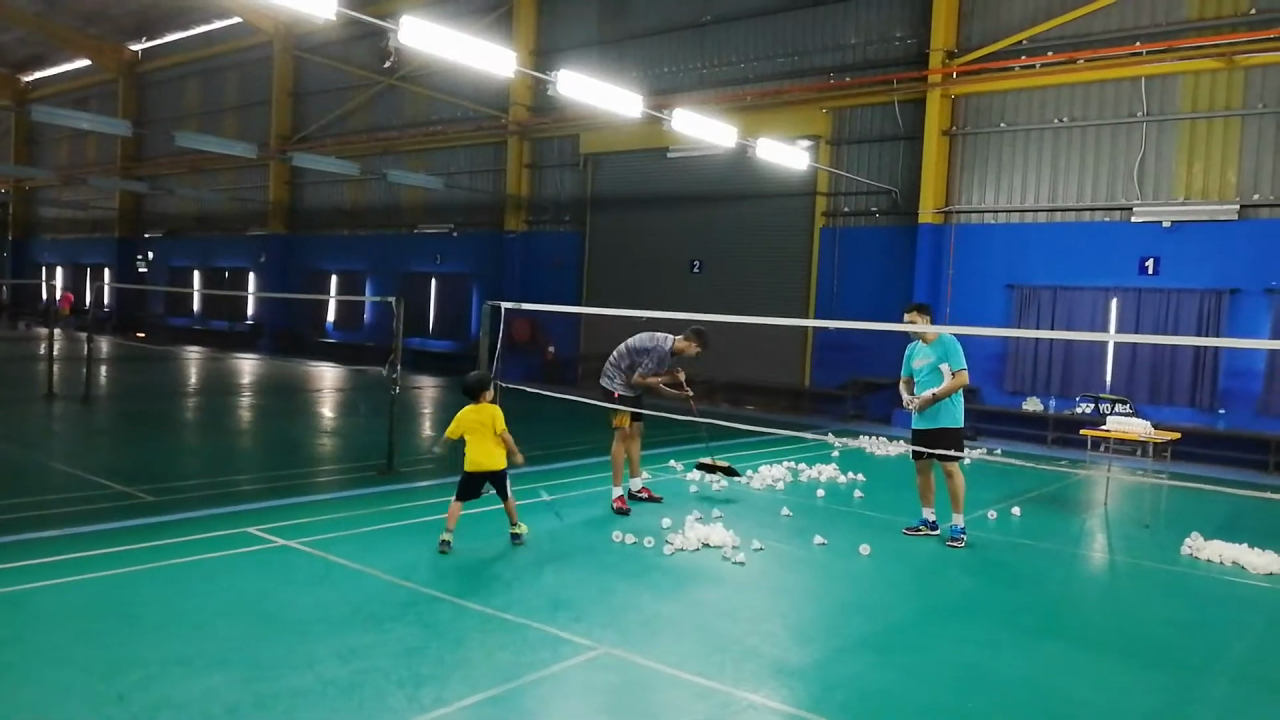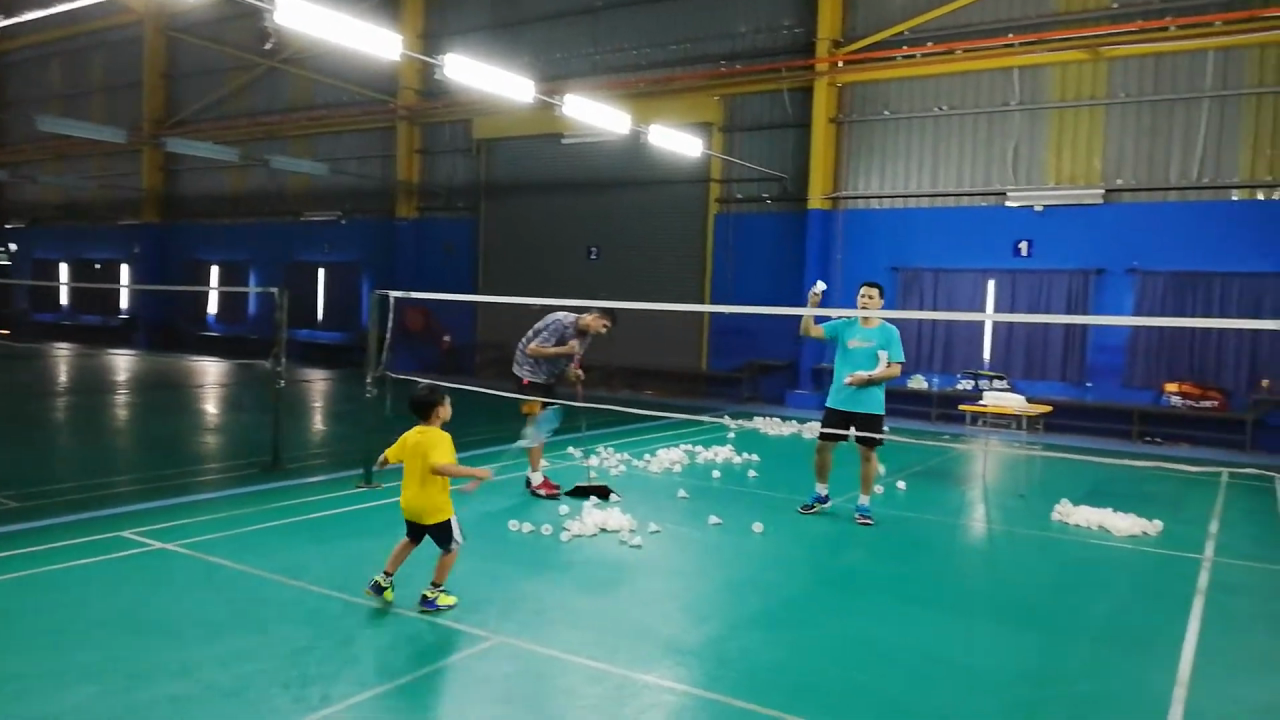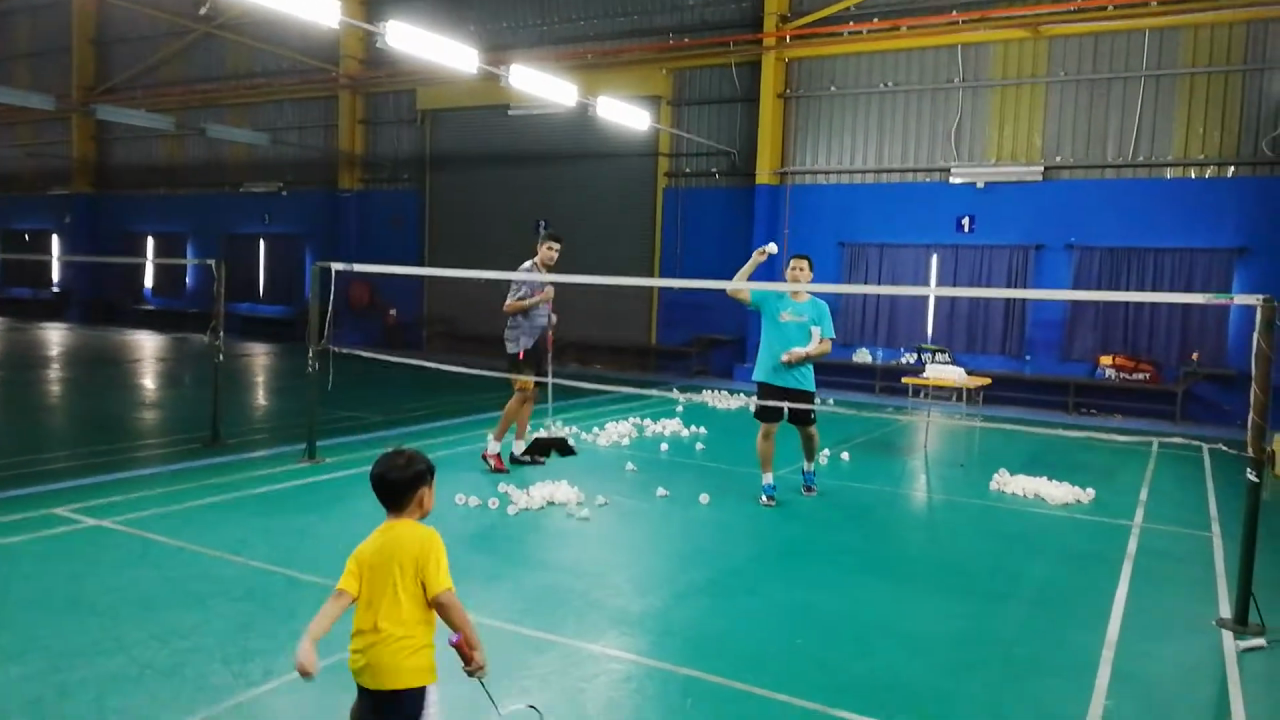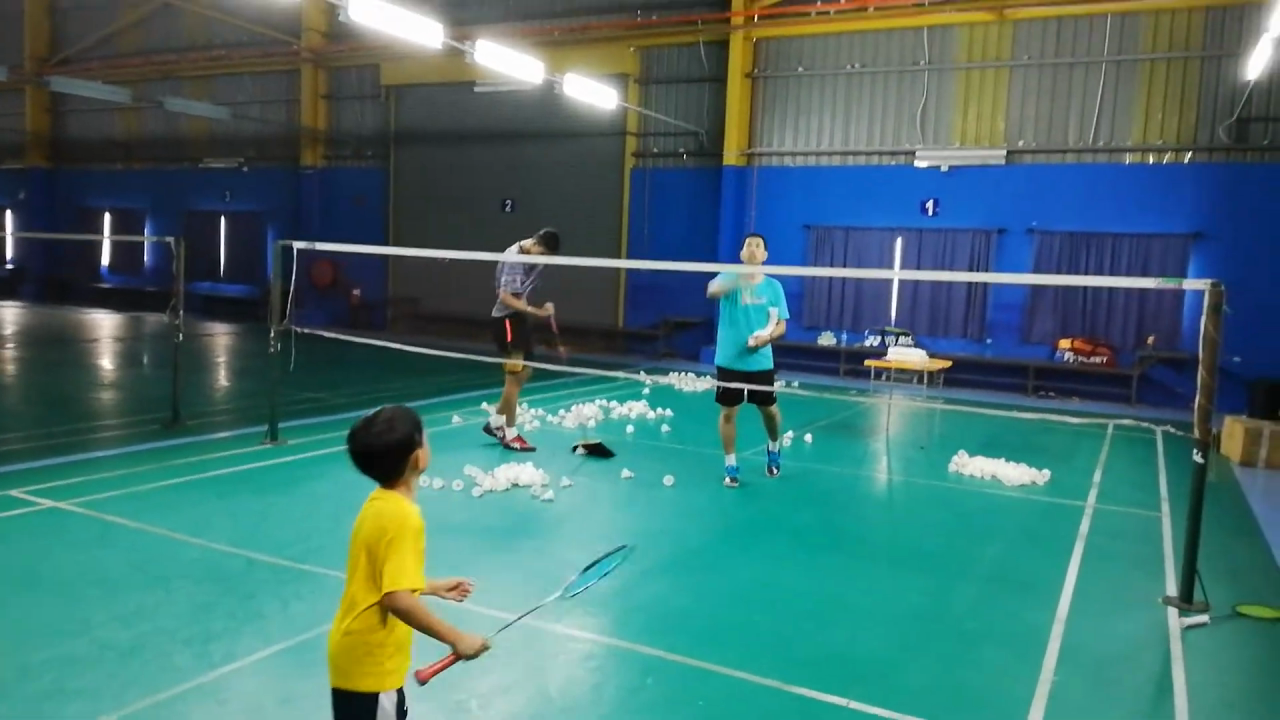
dt=1s
person 1, frame 1
left shoulder: (948, 343)
right shoulder: (912, 349)
left elbow: (962, 379)
right elbow: (905, 381)
left wrist: (932, 397)
right wrist: (906, 396)
left hip: (947, 419)
right hip: (921, 420)
left knee: (950, 467)
right knee: (922, 467)
left ankle: (958, 525)
right ankle: (929, 520)
person 1, frame 2
left shoulder: (889, 332)
right shoulder: (843, 326)
left elbow: (895, 370)
right elbow: (807, 332)
left wrist: (867, 377)
right wrist: (812, 306)
left hip: (870, 405)
right hip: (838, 401)
left knee: (868, 453)
right knee: (823, 446)
left ankle: (863, 505)
right ankle: (821, 494)
person 1, frame 3
left shoulder: (819, 307)
right shoulder: (770, 298)
left elbow: (826, 346)
right elbow: (733, 291)
left wrist: (804, 354)
right wrist: (754, 262)
left hip: (802, 380)
right hip: (770, 377)
left knee: (808, 430)
right knee: (767, 429)
left ankle: (809, 470)
right ankle: (767, 484)
person 1, frame 4
left shoulder: (774, 287)
right shoulder: (730, 280)
left elbow: (781, 325)
right elbow: (712, 290)
left wrist: (767, 337)
right wrist: (733, 282)
left hip: (761, 361)
right hip: (730, 361)
left knee: (769, 410)
right knee: (728, 413)
left ankle: (774, 449)
right ankle: (731, 466)
person 2, frame 1
left shoulder: (462, 414)
right shoulder: (493, 410)
left elbow: (448, 436)
right elbow: (504, 435)
left wrist: (439, 447)
right wrist: (516, 455)
left hip: (474, 465)
right hip: (496, 464)
left knee: (458, 500)
right knee: (507, 497)
left ankle: (447, 537)
right ankle: (515, 530)
person 2, frame 2
left shoulder: (410, 436)
right shoulder: (441, 438)
left elbow: (385, 459)
right elbow: (439, 466)
left wrist: (379, 466)
right wrist: (476, 473)
left hip: (410, 505)
right hip: (435, 509)
left knee: (411, 539)
right knee: (452, 546)
left ankle: (383, 581)
right ankle: (432, 594)
person 2, frame 3
left shoulder: (366, 548)
right shoulder: (426, 540)
left elbow: (339, 599)
right elbow: (441, 598)
left wrist: (308, 642)
right wrist: (474, 645)
left hip: (366, 661)
right hip: (407, 668)
person 2, frame 4
left shoulder: (379, 504)
right shoulder: (402, 519)
right elbow: (397, 600)
left wrist: (435, 587)
right wrist: (455, 638)
left hip: (362, 646)
right hip: (369, 659)
person 3, frame 1
left shoulder: (669, 348)
right shoulder: (660, 349)
left elbow: (650, 381)
right elbow: (637, 380)
left wrist: (677, 393)
right wrist: (667, 378)
left hip: (630, 386)
right hip: (617, 383)
left knee: (636, 431)
right knee: (623, 433)
left ankle: (636, 487)
right ankle: (617, 495)
person 3, frame 2
left shoulder: (584, 336)
right shoulder: (560, 323)
left elbow: (565, 362)
right elbow: (531, 350)
left wrist: (573, 374)
right wrist: (564, 350)
left hip: (547, 375)
right hip: (529, 370)
right knee: (535, 420)
left ankle: (535, 475)
right ankle: (536, 481)
person 3, frame 3
left shoulder: (544, 275)
right shoulder: (526, 272)
right elbow: (508, 307)
left wrist: (548, 315)
right wrist: (539, 298)
left hip: (536, 341)
right hip: (521, 342)
left knee: (531, 393)
right knee: (522, 394)
left ankle: (519, 449)
right ankle: (492, 449)
person 3, frame 4
left shoulder: (528, 256)
right shoulder: (514, 259)
right elbow: (505, 297)
right wrist: (537, 311)
left hip: (518, 318)
right hip: (508, 319)
left knee: (523, 373)
right knee: (515, 375)
left ankle: (496, 421)
right ankle: (510, 434)
